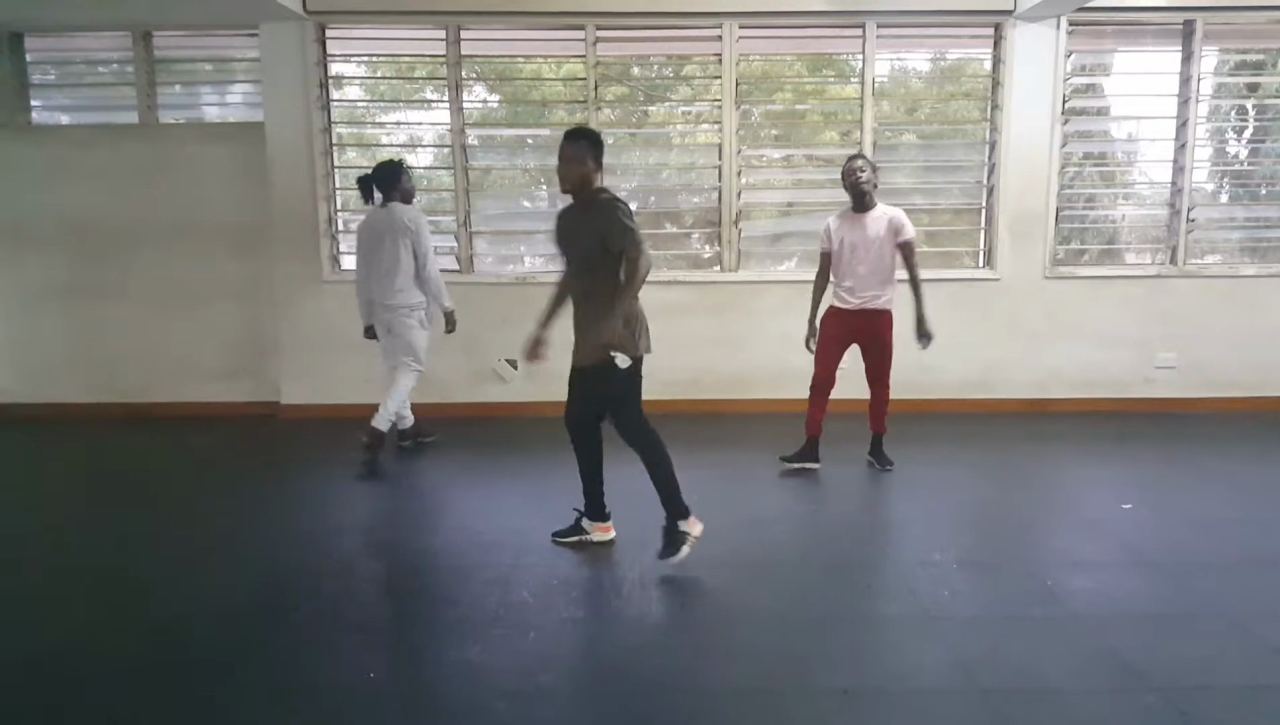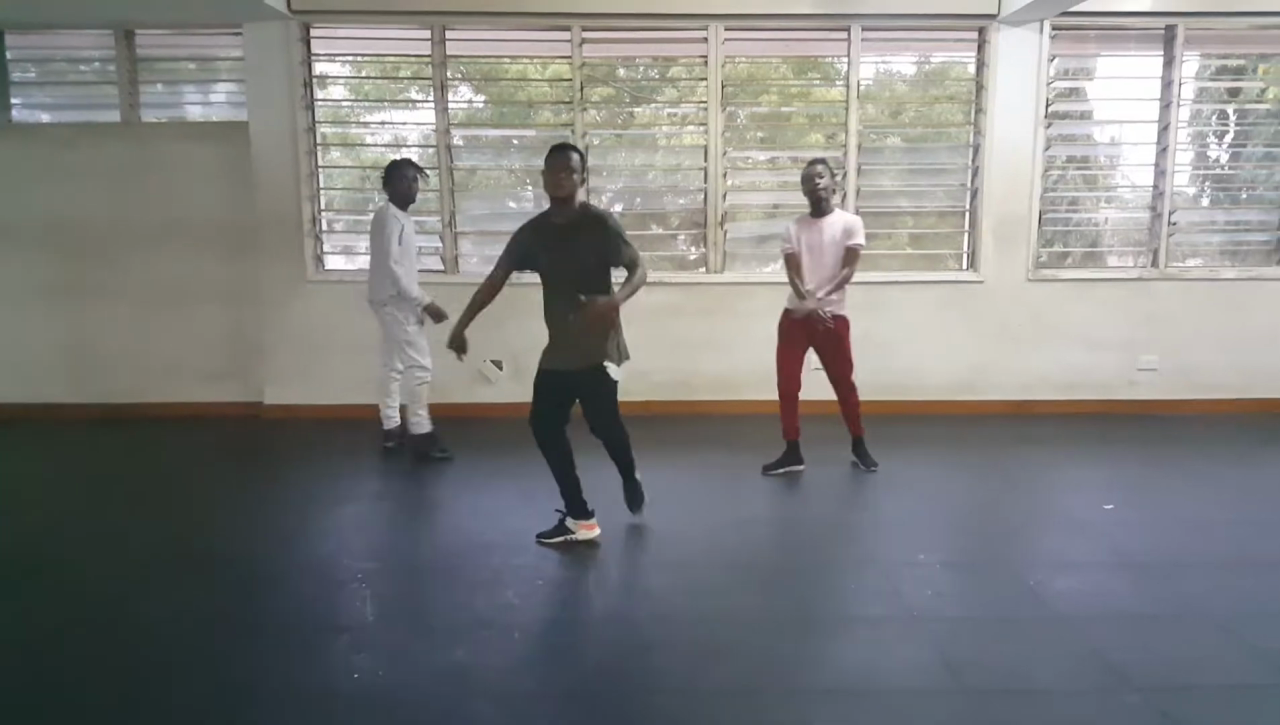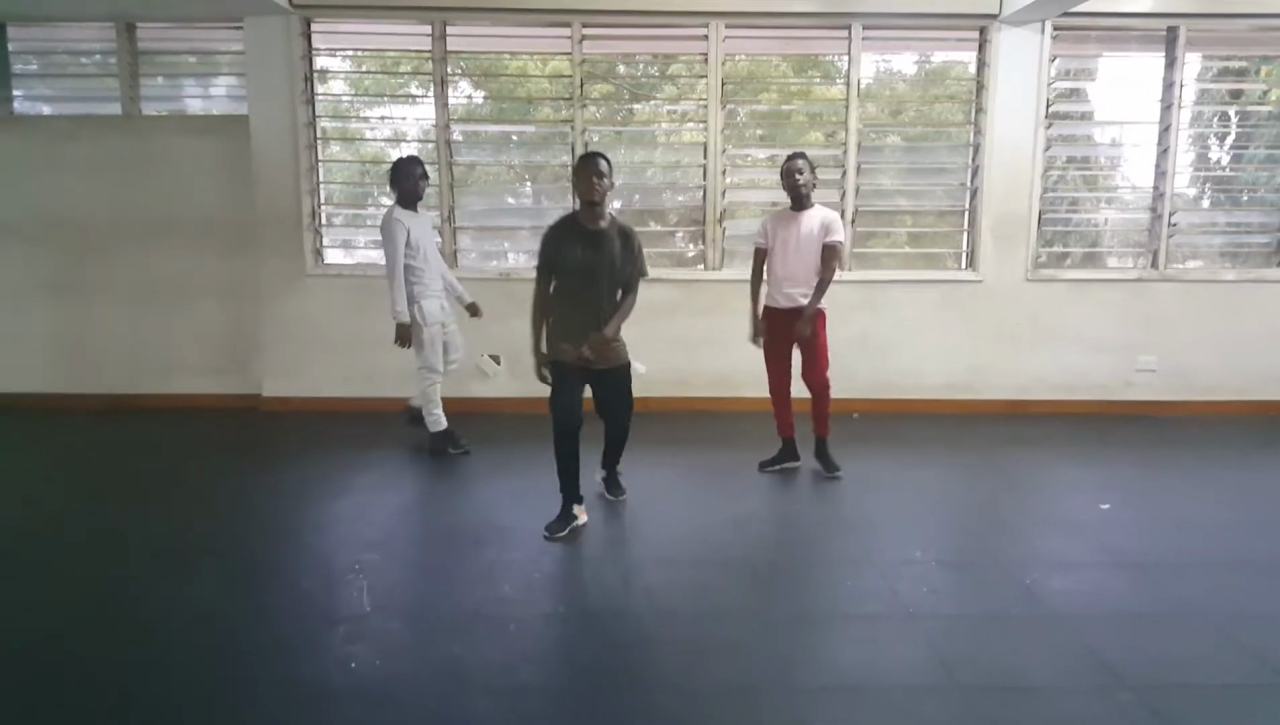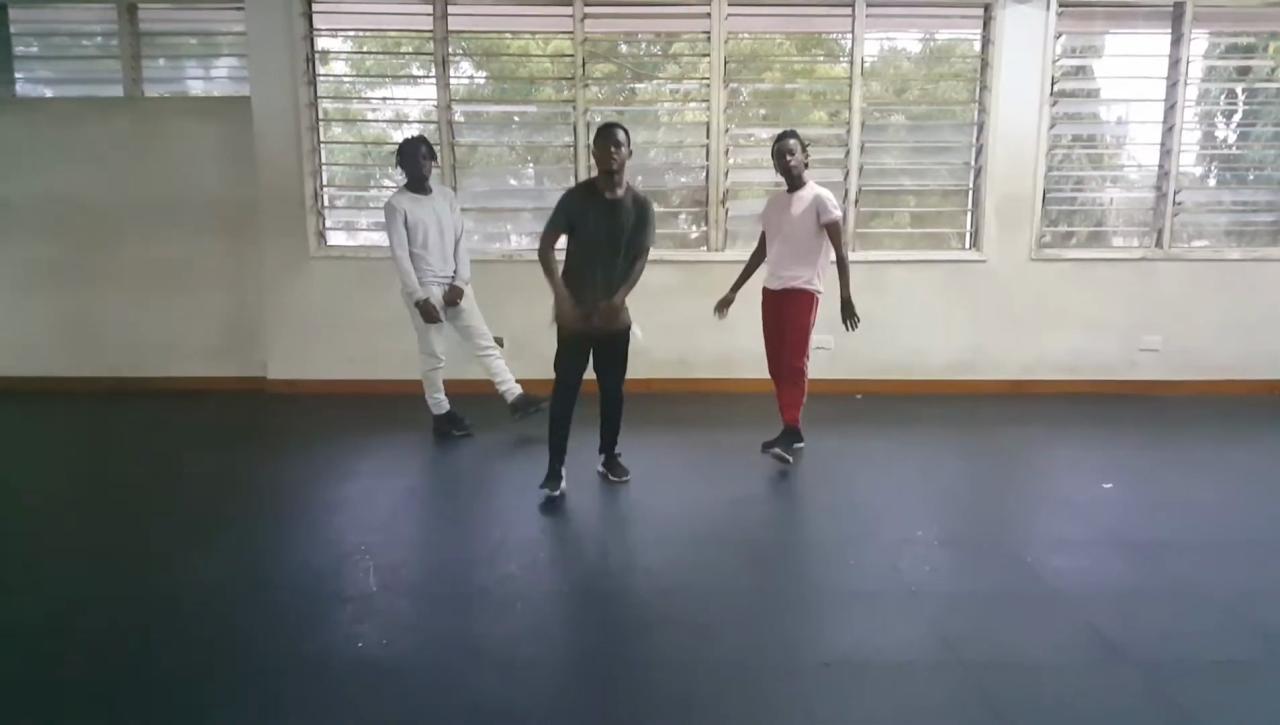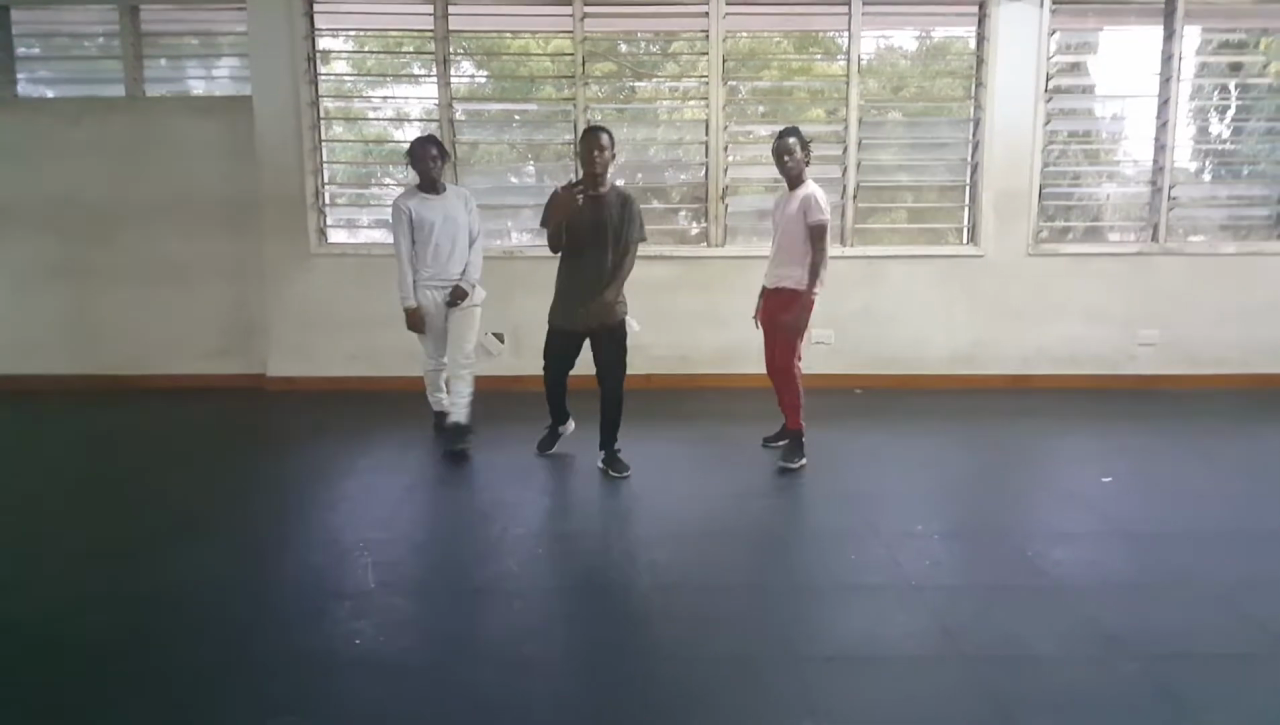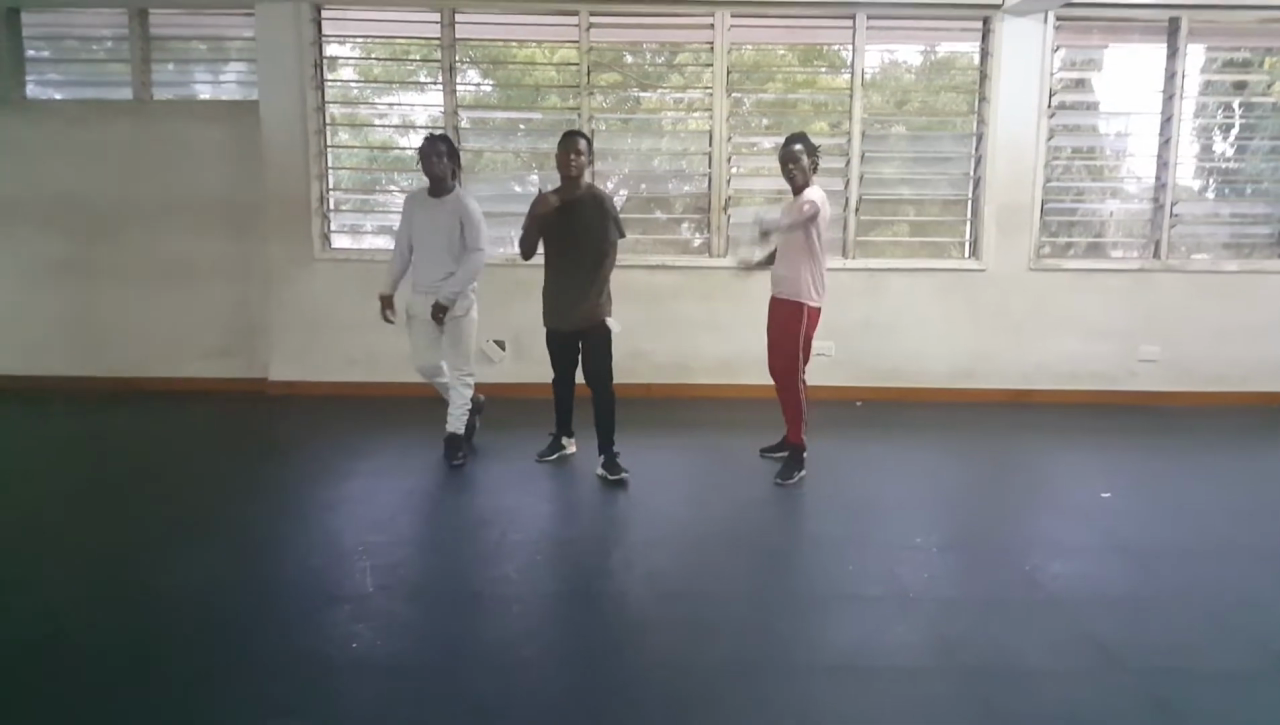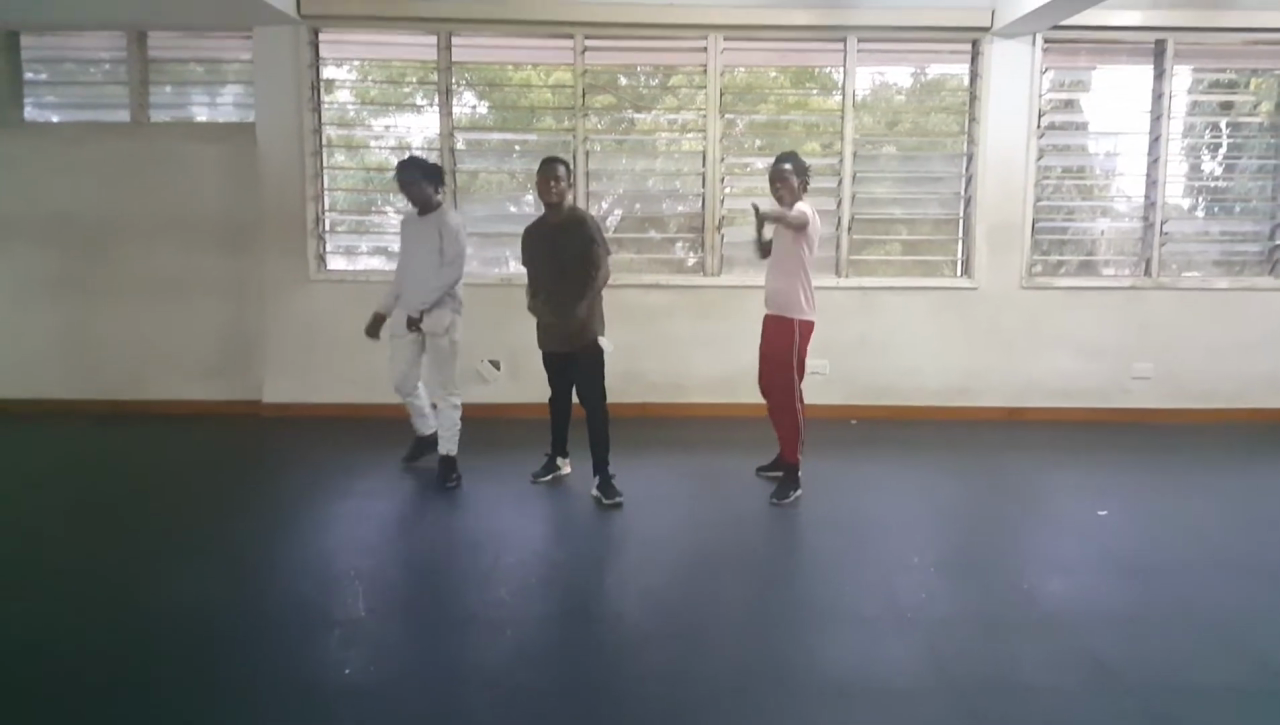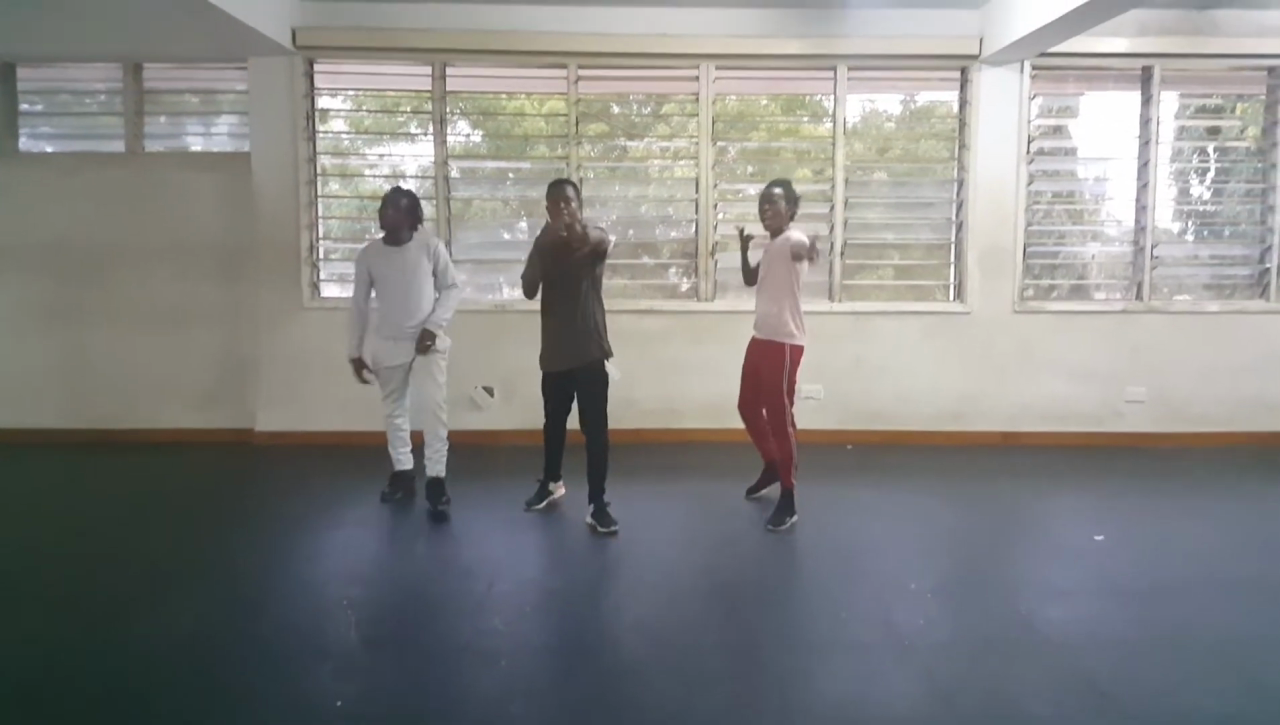
dt=0.3s
person 1, frame 1
left shoulder: (608, 208)
right shoulder: (568, 217)
left elbow: (640, 259)
left wrist: (616, 317)
right wrist: (544, 326)
left hip: (614, 338)
right hip: (592, 341)
left knee: (630, 424)
right knee: (579, 423)
left ankle: (679, 518)
right ankle: (596, 518)
person 1, frame 2
left shoulder: (601, 224)
right shoulder: (532, 232)
left elbow: (638, 270)
right elbow: (496, 279)
left wrist: (615, 299)
right wrist: (461, 325)
left hip: (597, 345)
right hip: (558, 348)
left knee: (604, 423)
right knee: (544, 425)
left ankle: (631, 482)
right ankle: (580, 517)
person 1, frame 3
left shoulder: (626, 237)
right shoulder: (558, 234)
left elbow: (630, 292)
right elbow: (541, 292)
left wrist: (610, 331)
right wrist: (537, 348)
left hip: (608, 345)
right hip: (564, 347)
left knee: (620, 419)
right knee: (566, 421)
left ankle: (610, 471)
right ankle: (572, 504)
person 1, frame 4
left shoulder: (640, 205)
right shoulder: (575, 198)
left elbow: (640, 258)
right elbow: (545, 248)
left wrist: (619, 299)
right wrist: (560, 295)
left hip: (614, 313)
right hip: (575, 311)
left knee: (612, 389)
right knee: (565, 387)
left ankle: (608, 455)
right ankle: (555, 468)
person 1, frame 5
left shoulder: (625, 202)
right shoulder: (564, 197)
left elbow: (629, 254)
right elbow: (554, 247)
left wrist: (610, 295)
right wrist: (560, 215)
left hip: (608, 307)
right hip: (567, 304)
left knee: (612, 380)
right knee: (553, 372)
left ankle: (608, 451)
right ankle: (559, 423)
person 1, frame 6
left shoulder: (600, 202)
right shoulder: (544, 203)
left elbow: (609, 255)
right elbow: (526, 253)
left wrist: (593, 300)
right wrist: (535, 217)
left hip: (593, 309)
right hip: (556, 308)
left knee: (600, 381)
right knee: (562, 377)
left ankle: (607, 455)
right ankle: (564, 437)
person 1, frame 7
left shoulder: (584, 223)
right shoulder: (533, 232)
left elbow: (601, 271)
right elbow: (533, 279)
left wrist: (582, 311)
right wrist: (535, 301)
left hip: (585, 328)
right hip: (552, 329)
left knee: (594, 401)
right knee: (559, 396)
left ankle: (602, 476)
right ankle: (559, 458)
person 1, frame 8
left shoulder: (592, 240)
right shoulder: (544, 247)
left elbow: (601, 240)
right elbow: (528, 291)
left wrist: (583, 234)
right wrist: (541, 245)
left hip: (590, 348)
right hip: (555, 350)
left knee: (595, 427)
right knee: (554, 420)
left ankle: (597, 504)
right ankle: (551, 482)
person 2, frame 1
left shoulder: (894, 218)
right shoulder: (833, 224)
left elbow: (911, 269)
right elbow: (823, 273)
left wrist: (921, 316)
right wrist: (811, 320)
left hip: (877, 314)
right hip: (840, 312)
left knee: (879, 384)
right knee: (821, 379)
left ankle: (876, 448)
right ankle: (810, 448)
person 2, frame 2
left shoulder: (849, 223)
right shoulder: (793, 227)
left elbow: (847, 271)
right elbow: (794, 275)
left wrist: (819, 301)
right wrist: (810, 305)
left hip: (833, 315)
right hip: (795, 315)
left knee: (844, 384)
right knee: (787, 385)
left ankle: (859, 446)
right ankle: (792, 453)
person 2, frame 3
left shoulder: (828, 219)
right shoulder: (771, 222)
left elbow: (828, 270)
right elbow: (758, 270)
left wrist: (808, 315)
right wrist: (755, 315)
left hip: (810, 311)
right hip: (773, 311)
left knee: (817, 380)
right knee: (778, 384)
left ankle: (822, 447)
right ankle: (788, 448)
person 2, frame 4
left shoulder: (820, 198)
right shoulder: (773, 203)
left elbow: (839, 248)
right elbow: (761, 251)
left wrist: (846, 296)
right wrist: (733, 291)
left hip: (803, 291)
right hip: (772, 292)
left knee: (794, 362)
right knee: (777, 365)
left ankle: (790, 437)
right ankle: (790, 430)
person 2, frame 5
left shoulder: (812, 196)
right shoulder: (781, 199)
left elbow: (819, 254)
left wrist: (803, 302)
left hip: (796, 292)
right hip: (772, 289)
left knee: (786, 362)
right knee: (774, 363)
left ankle: (797, 442)
right ankle: (790, 426)
person 2, frame 6
left shoulder: (814, 198)
right shoulder: (792, 203)
left elbow: (800, 222)
left wrist: (773, 227)
right wrist: (761, 261)
left hip: (802, 302)
right hip: (781, 298)
left knee: (792, 375)
right knee: (779, 372)
left ankle: (797, 454)
right ankle: (793, 436)
person 2, frame 7
left shoulder: (804, 212)
right shoulder: (784, 219)
left elbow: (791, 221)
right elbow: (764, 252)
left wrist: (768, 215)
right wrist: (762, 220)
left hip: (795, 317)
right hip: (774, 314)
left knee: (789, 392)
right knee: (769, 386)
left ankle: (792, 474)
right ankle: (786, 455)
person 2, frame 8
left shoulder: (793, 239)
right shoulder: (768, 246)
left elbow: (799, 250)
right elbow: (751, 280)
left wrist: (808, 250)
right wrist: (744, 249)
left hip: (784, 342)
right hip: (761, 338)
left knee: (780, 417)
right knee: (748, 406)
left ankle: (788, 500)
right ankle: (771, 467)
person 3, frame 1
left shoulder: (366, 223)
right shoulder: (413, 218)
left elbow: (362, 274)
right elbow: (429, 269)
left wrist: (367, 318)
right wrist: (447, 308)
left hip: (380, 308)
right hip: (410, 307)
left knee: (397, 369)
right knee: (408, 371)
left ankle: (406, 426)
right ankle: (378, 429)
person 3, frame 2
left shoulder: (399, 216)
right shoulder: (390, 216)
right elbow: (392, 266)
left wrist: (418, 302)
right wrist: (424, 302)
left hip: (391, 301)
right hip: (395, 303)
left knee: (393, 366)
right knee: (419, 365)
left ankle: (391, 428)
right ankle: (421, 435)
person 3, frame 3
left shoulder: (423, 217)
right shoulder: (395, 219)
right elbow: (395, 272)
left wrist: (464, 297)
right wrist: (401, 319)
left hip: (440, 299)
right hip: (421, 303)
left knee: (450, 357)
right knee: (432, 368)
left ankle: (419, 406)
right ankle: (438, 432)
person 3, frame 4
left shoulder: (447, 196)
right shoulder: (397, 205)
left elbow: (459, 241)
right elbow: (400, 255)
left wrist: (460, 282)
right wrist: (419, 297)
left hip: (455, 285)
right hip: (425, 289)
left knee: (483, 341)
right knee: (433, 355)
left ankle: (515, 397)
right ankle: (442, 416)
person 3, frame 5
left shoulder: (463, 198)
right shoulder: (405, 204)
left elbow: (476, 243)
right elbow: (404, 256)
left wrist: (467, 283)
right wrist: (410, 303)
left hip: (463, 291)
right hip: (427, 293)
left knee: (464, 357)
right knee: (435, 359)
left ankle: (457, 423)
right ankle: (442, 414)
person 3, frame 6
left shoulder: (465, 205)
right shoulder: (413, 202)
left elbow: (476, 255)
right elbow: (403, 250)
left wrist: (448, 297)
right wrist: (387, 290)
left hip: (458, 299)
right hip: (421, 297)
left knee: (460, 369)
right knee: (425, 363)
left ankle: (455, 434)
right ankle: (470, 403)
person 3, frame 7
left shoulder: (448, 221)
right shoulder: (408, 222)
left elbow: (453, 271)
left wrist: (419, 309)
right wrist: (383, 310)
left hip: (440, 315)
right hip: (407, 315)
left knee: (444, 388)
right knee: (403, 380)
left ankle: (447, 457)
right ankle: (427, 432)
person 3, frame 8
left shoulder: (431, 247)
right shoulder: (368, 254)
left elbow: (451, 289)
right elbow: (360, 305)
left wrist: (433, 328)
right wrist: (355, 352)
left hip: (427, 341)
right hip: (388, 344)
left knee: (434, 406)
right knee: (394, 410)
left ankle: (435, 480)
right ankle: (403, 473)
